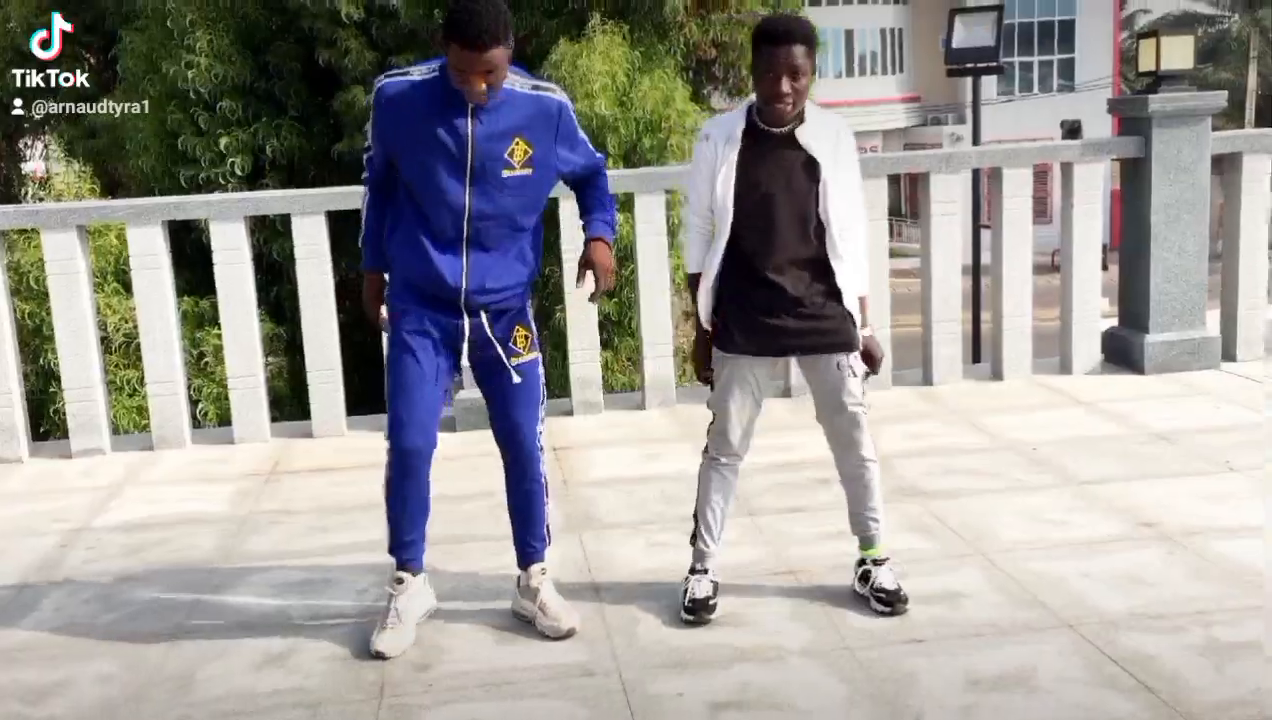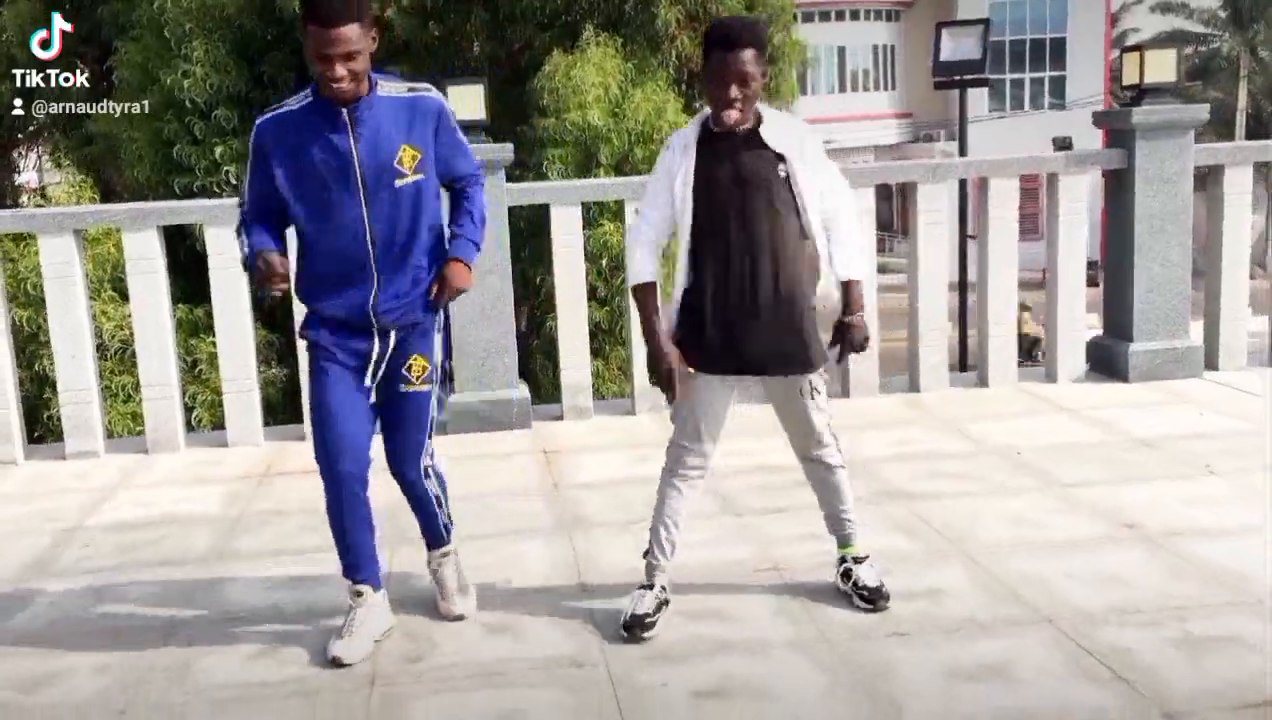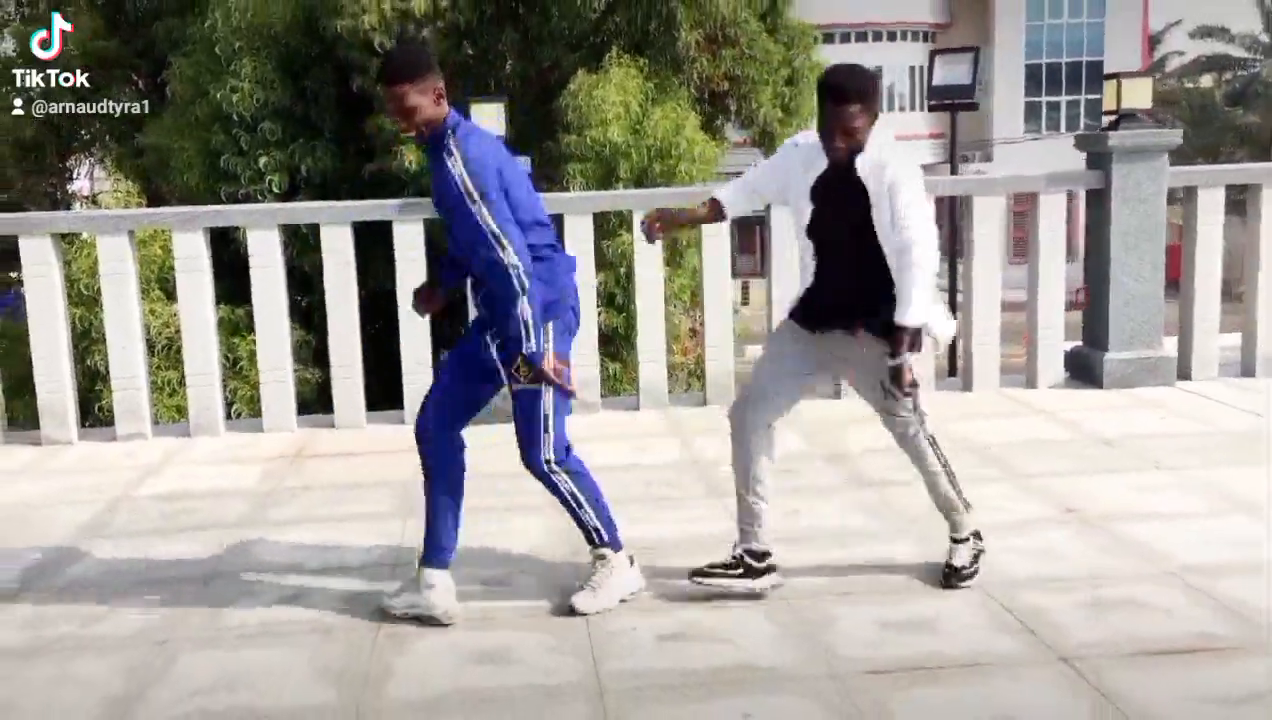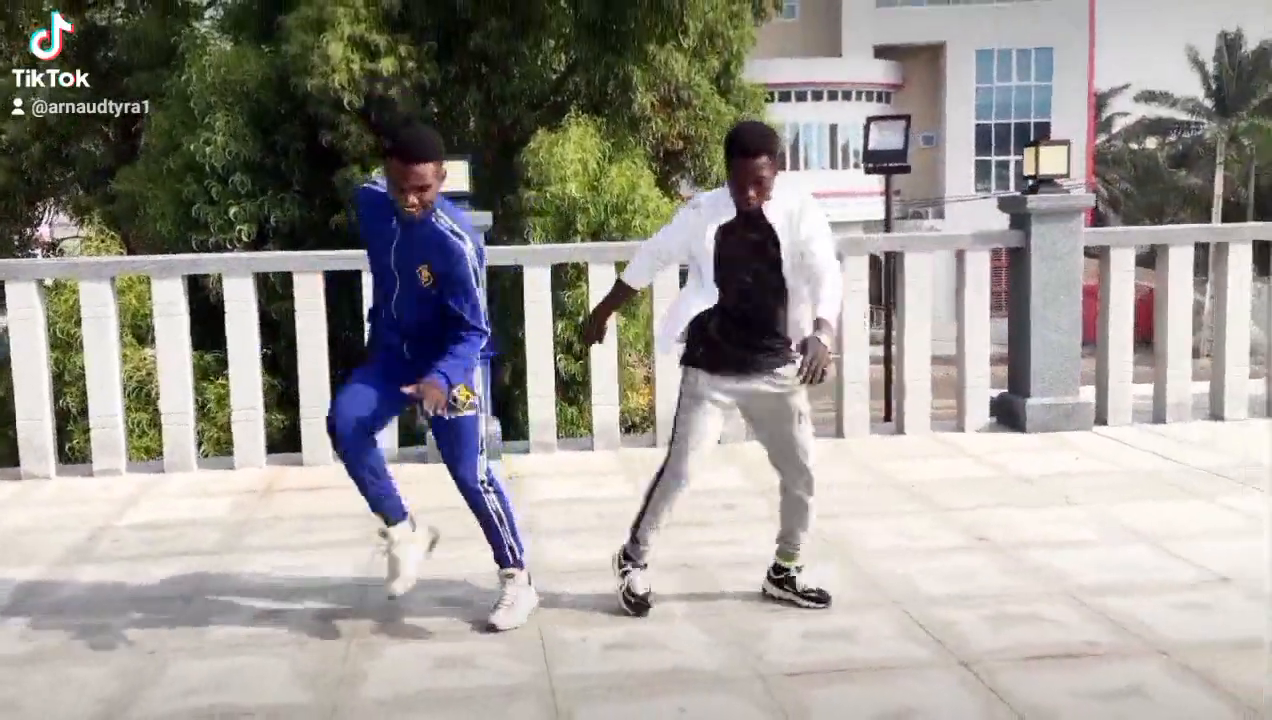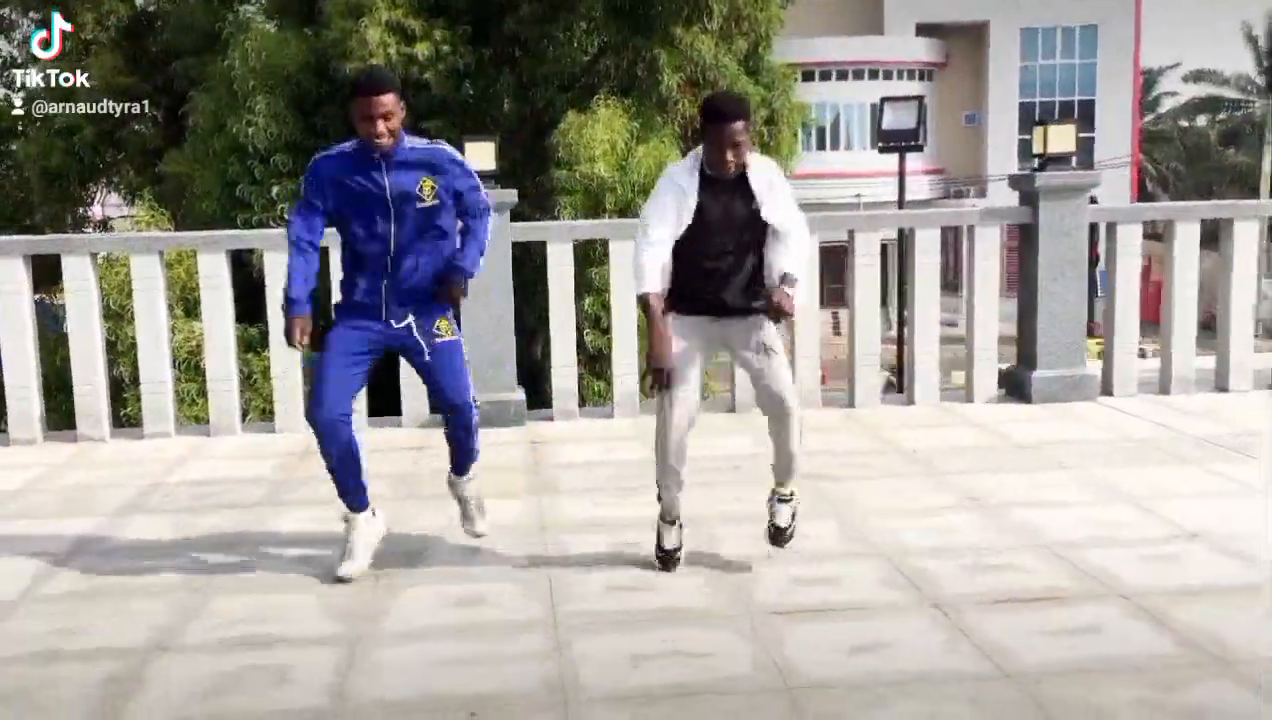
dt=1s
person 1, frame 1
left shoulder: (545, 107)
right shoulder: (394, 97)
left elbow: (591, 175)
right elbow: (379, 184)
left wrist: (599, 235)
right wrist: (372, 267)
left hip: (504, 307)
right hip: (419, 305)
left knee: (523, 445)
right knee: (410, 444)
left ankle: (533, 582)
right ankle: (409, 583)
person 1, frame 2
left shoulder: (423, 109)
right shoulder: (277, 132)
left elbow: (468, 185)
right elbow: (261, 223)
left wrist: (463, 253)
right wrist: (262, 254)
left hip: (413, 319)
right hip: (336, 330)
left knee: (412, 459)
right knee: (341, 468)
left ankle: (442, 553)
right ankle: (369, 597)
person 1, frame 3
left shoulder: (459, 156)
right shoulder: (450, 144)
left elbow: (504, 251)
left wrist: (534, 347)
right wrist: (442, 280)
left hip: (537, 311)
right hip: (501, 313)
left knee: (544, 452)
right knee: (435, 428)
left ankle: (617, 563)
right ankle: (434, 576)
person 1, frame 4
left shoulder: (455, 240)
right shoulder: (370, 198)
left elbow: (473, 332)
left wrist: (441, 379)
left hip: (450, 359)
right hip: (393, 352)
left knee: (471, 475)
right knee: (345, 419)
left ankle: (516, 579)
right ankle: (403, 531)
person 1, frame 5
left shoulder: (439, 158)
right shoulder: (328, 169)
left elbow: (478, 211)
right elbow: (303, 238)
left wrist: (463, 269)
right wrist: (297, 306)
left hip: (425, 305)
right hip: (360, 315)
left knee: (458, 403)
right knee: (327, 415)
left ankle: (462, 480)
right ankle: (362, 519)
person 2, frame 1
left shoulder: (835, 139)
right shoulder: (718, 139)
left elbow: (852, 236)
right elbow: (699, 235)
left wrist: (863, 326)
right wrist: (702, 328)
left hip: (826, 318)
right hip: (744, 322)
left knee: (853, 441)
right knee: (725, 443)
left ankle: (872, 559)
right ankle: (703, 567)
person 2, frame 2
left shoulder: (794, 141)
right shoulder: (680, 152)
left elbow: (836, 221)
right elbow: (644, 253)
left wrist: (853, 307)
right wrist: (656, 338)
left hip: (790, 335)
right hip: (704, 338)
left knee: (820, 452)
right knee: (688, 458)
left ankle: (852, 559)
right ankle: (653, 581)
person 2, frame 3
left shoulder: (893, 168)
right shoulder: (803, 156)
left elbow: (918, 255)
right elbow: (750, 189)
left wrist: (905, 352)
right wrist: (682, 215)
left hip: (881, 326)
right hip: (816, 318)
left knee: (910, 435)
right knee: (749, 416)
left ankle: (964, 537)
right ankle: (754, 556)
person 2, frame 4
left shoulder: (801, 214)
right shoulder: (705, 211)
left elbow: (826, 277)
right elbow: (652, 257)
left wrist: (822, 333)
right wrist: (605, 310)
left hip: (772, 363)
right hip: (710, 362)
left knee: (801, 471)
right knee: (680, 469)
left ankle: (784, 570)
right ankle: (634, 559)
person 2, frame 5
left shoulder: (766, 175)
right shoulder: (676, 181)
left elbow: (795, 233)
right elbow: (649, 256)
left wrist: (787, 284)
right wrist: (658, 335)
left hip: (749, 308)
right hip: (688, 315)
left knee: (782, 403)
right knee: (674, 422)
left ankle: (783, 492)
right ankle: (670, 519)
